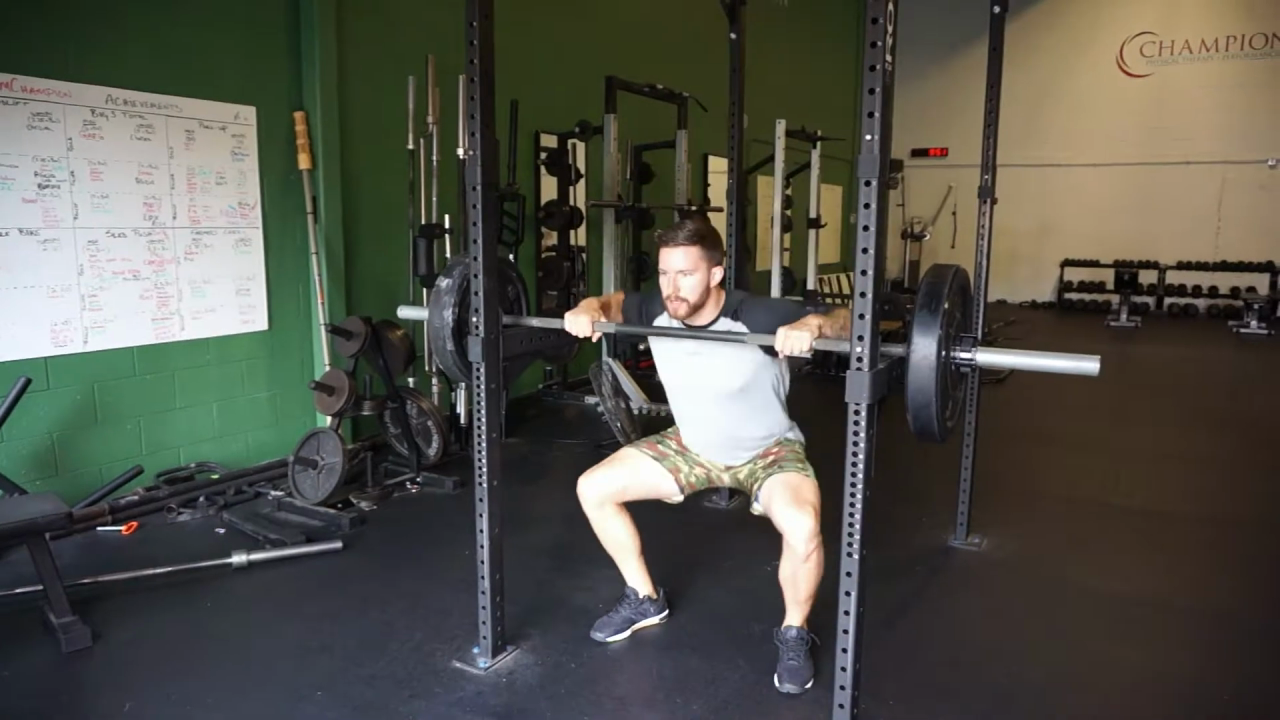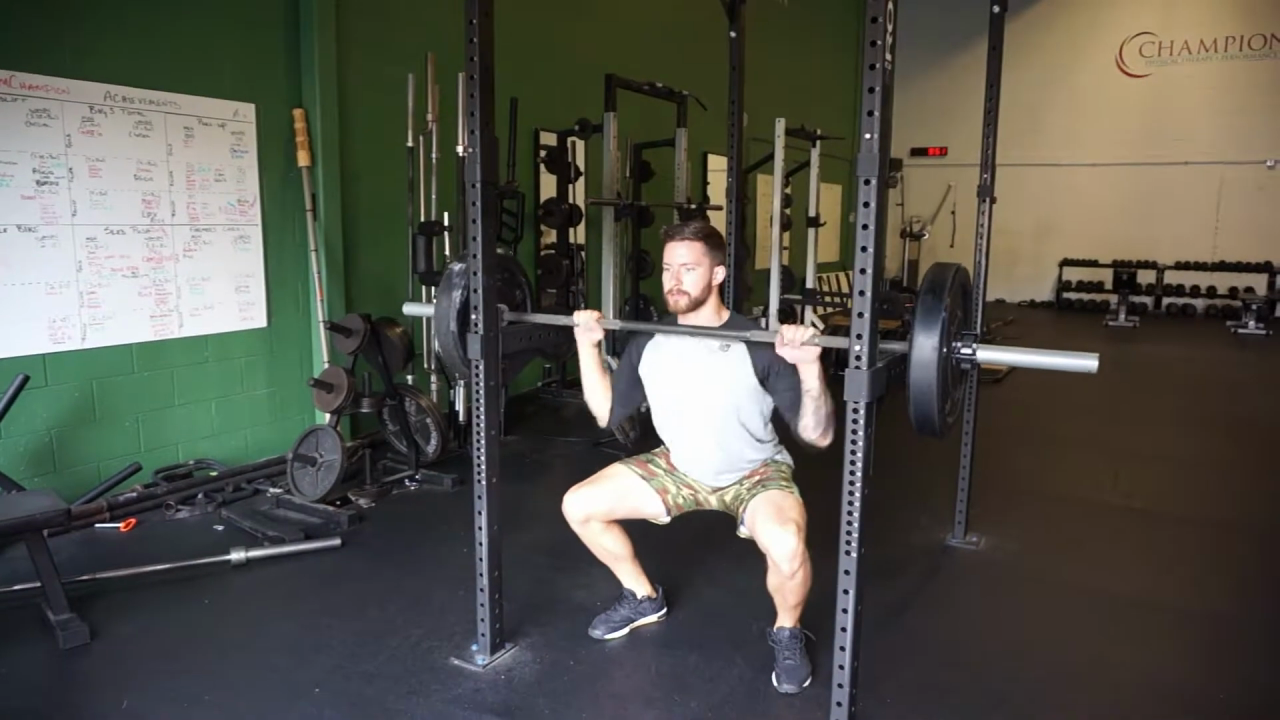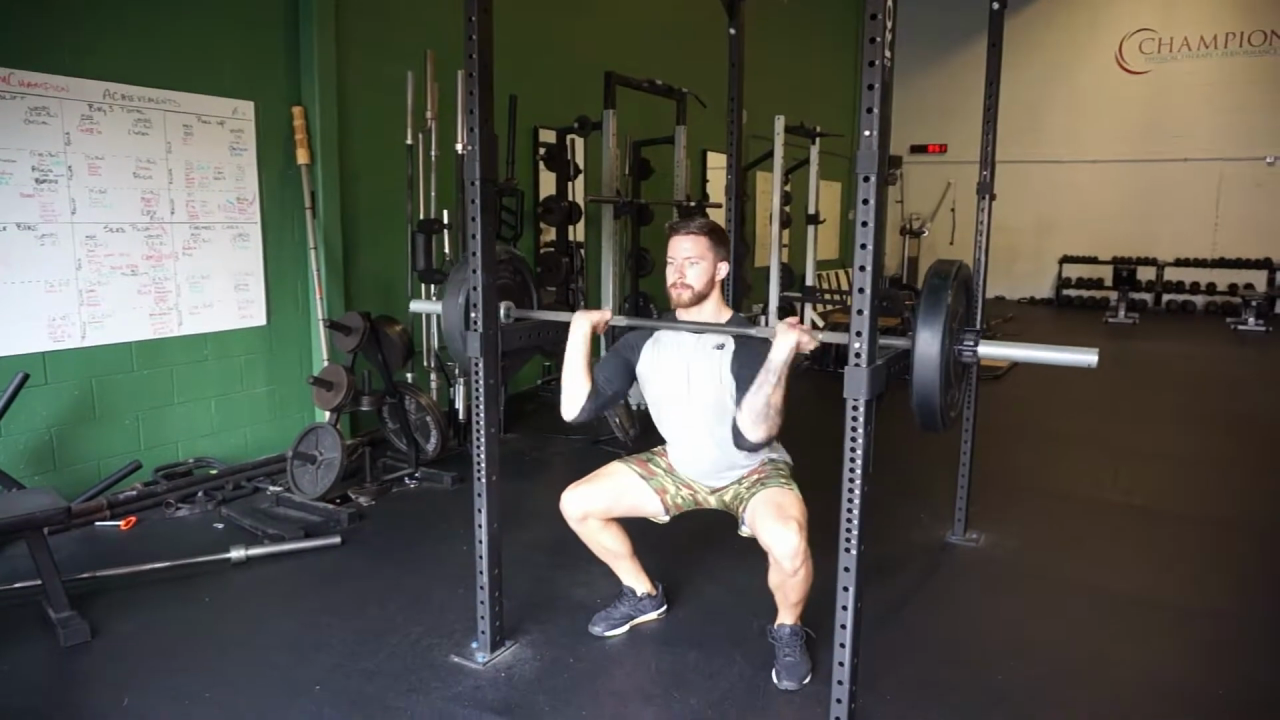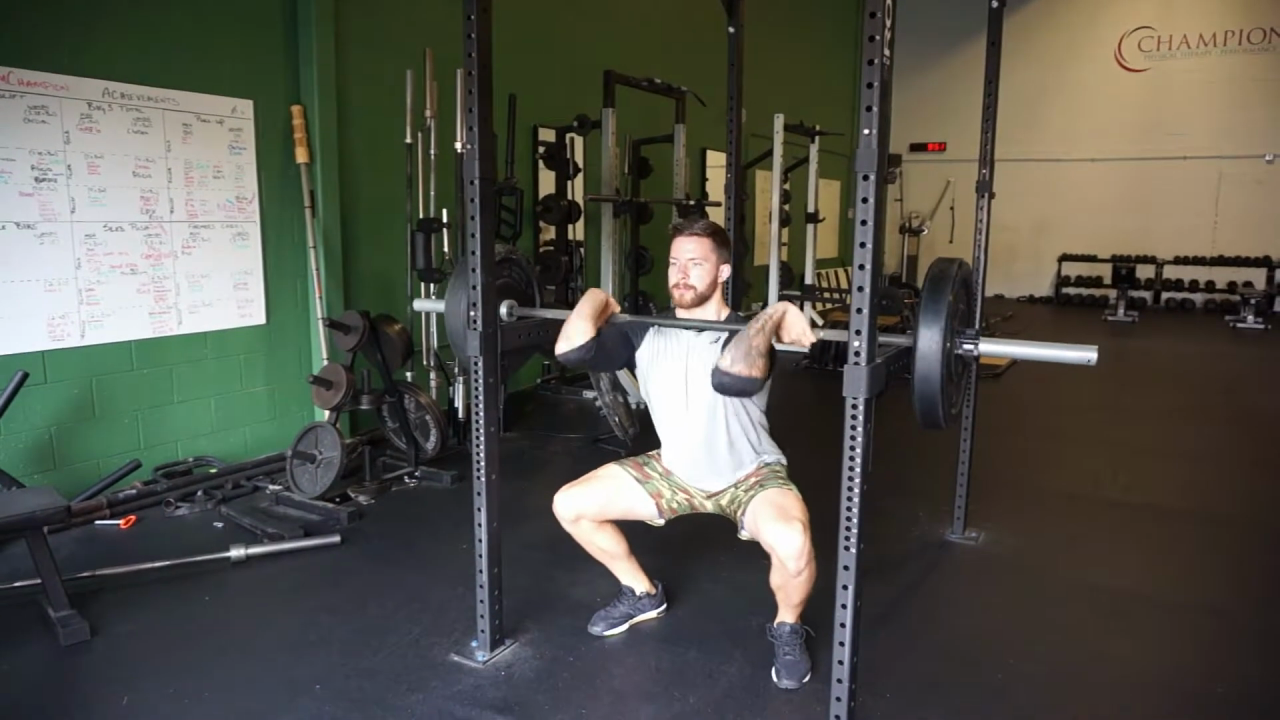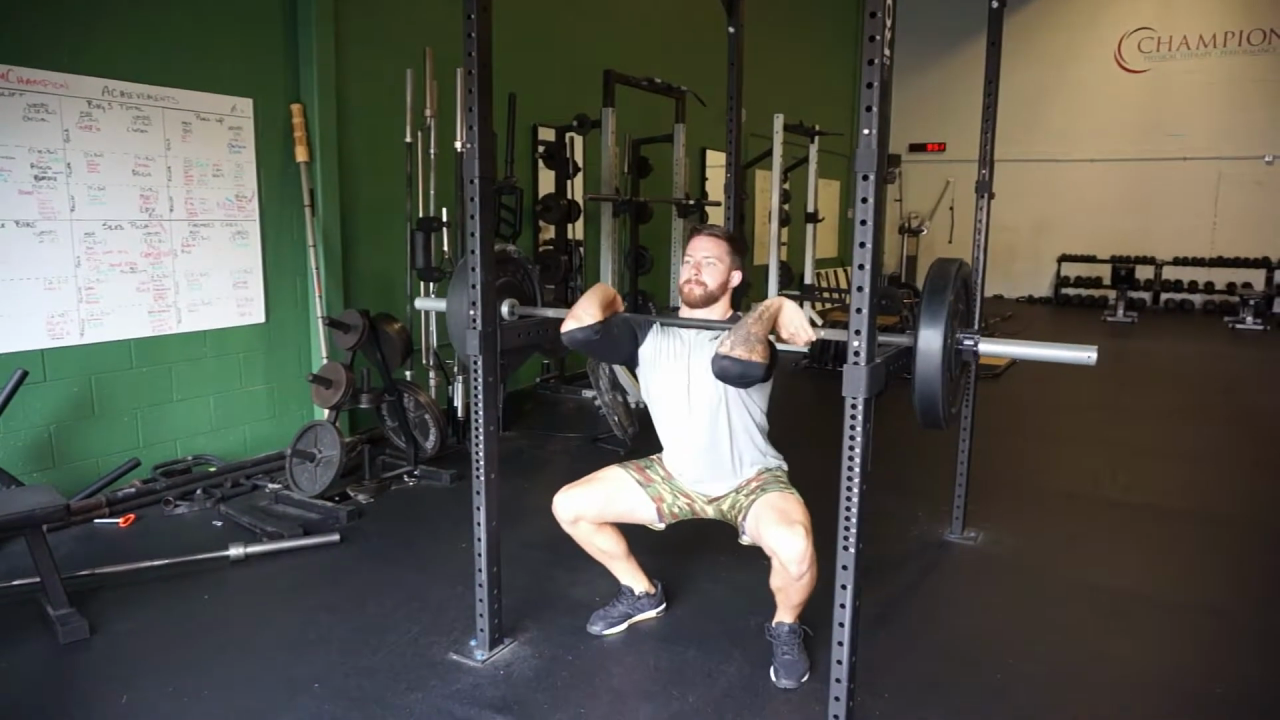
dt=0.3s
person 1, frame 1
left shoulder: (758, 318)
right shoulder: (657, 311)
left elbow: (845, 320)
right elbow: (621, 303)
left wrist: (811, 325)
right wrist: (592, 307)
left hip: (768, 450)
right hip: (692, 444)
left knee: (802, 527)
right knee: (593, 489)
left ankle: (793, 635)
right ankle: (645, 599)
person 1, frame 2
left shoulder: (756, 347)
right shoulder: (646, 343)
left elbow: (819, 435)
right elbow: (608, 413)
left wrist: (806, 363)
right wrist: (587, 343)
left hip: (754, 473)
right hip: (679, 467)
left knee: (785, 544)
right knee: (578, 506)
left ankle: (786, 634)
right ankle: (643, 597)
person 1, frame 3
left shoulder: (748, 345)
right shoulder: (642, 341)
left elbow: (752, 436)
right elbow: (575, 410)
left wrist: (783, 351)
right wrist: (580, 330)
left hip: (751, 473)
right hip: (678, 467)
left knee: (787, 543)
right knee: (576, 504)
left ankle: (787, 631)
right ankle: (643, 595)
person 1, frame 4
left shoulder: (746, 336)
right shoulder: (646, 335)
left elbow: (731, 377)
right elbow: (572, 349)
left wrist: (776, 314)
right wrist: (597, 299)
left hip: (749, 475)
right hip: (674, 471)
left knee: (791, 544)
right knee: (570, 505)
left ankle: (787, 629)
right ankle: (642, 594)
person 1, frame 5
left shoulder: (748, 339)
right shoulder: (649, 334)
left elbow: (731, 363)
right elbow: (577, 332)
left wrist: (773, 308)
right wrist: (605, 292)
left hip: (750, 480)
right hip: (675, 476)
left knee: (794, 548)
right knee: (569, 507)
left ankle: (785, 629)
right ankle: (642, 594)
